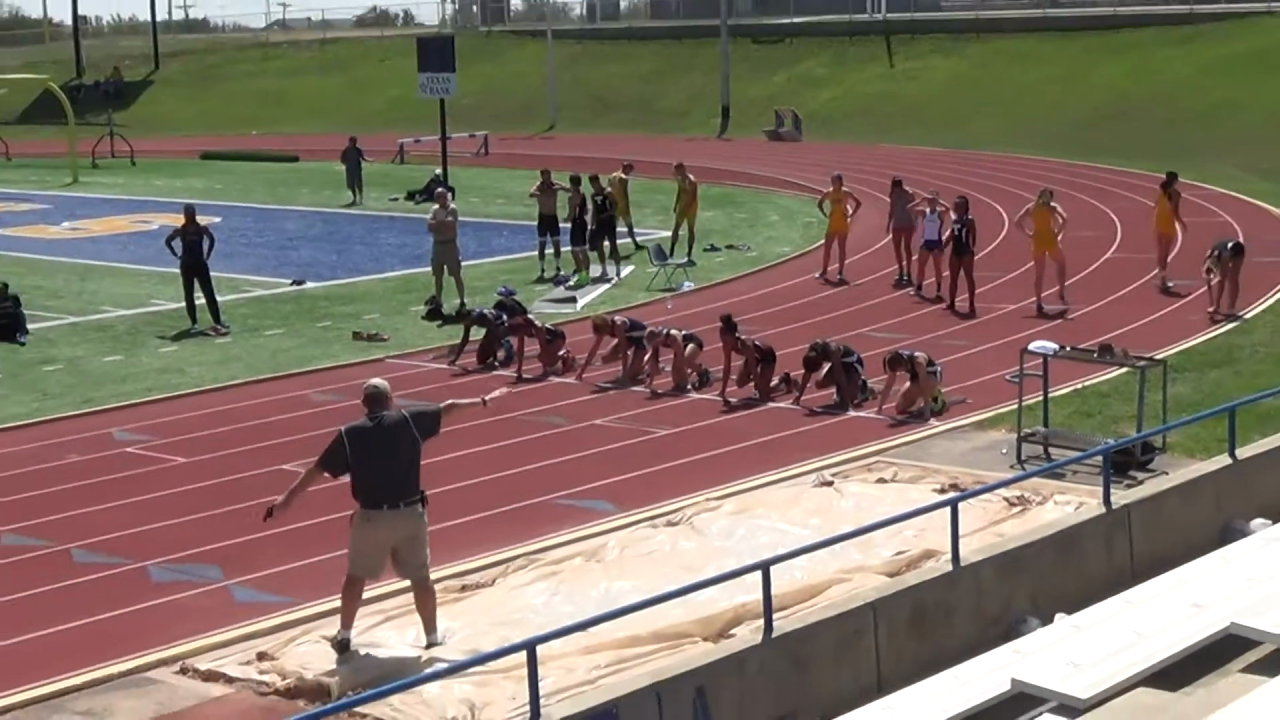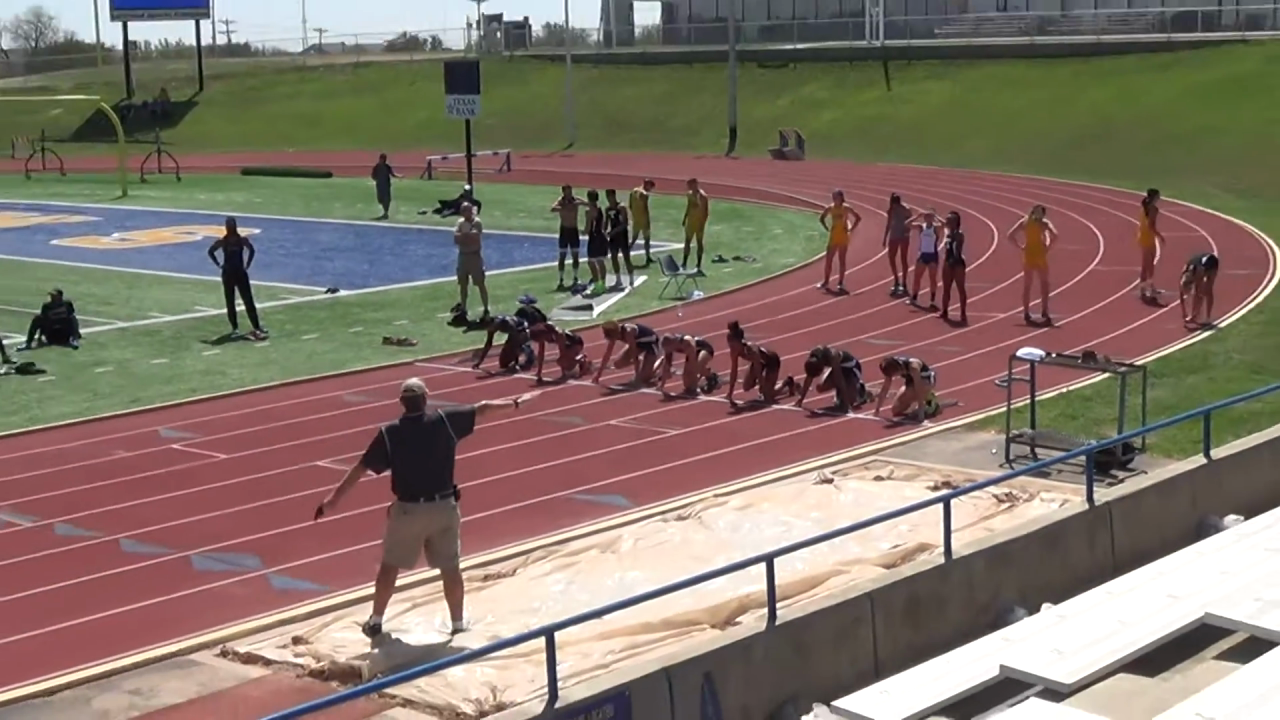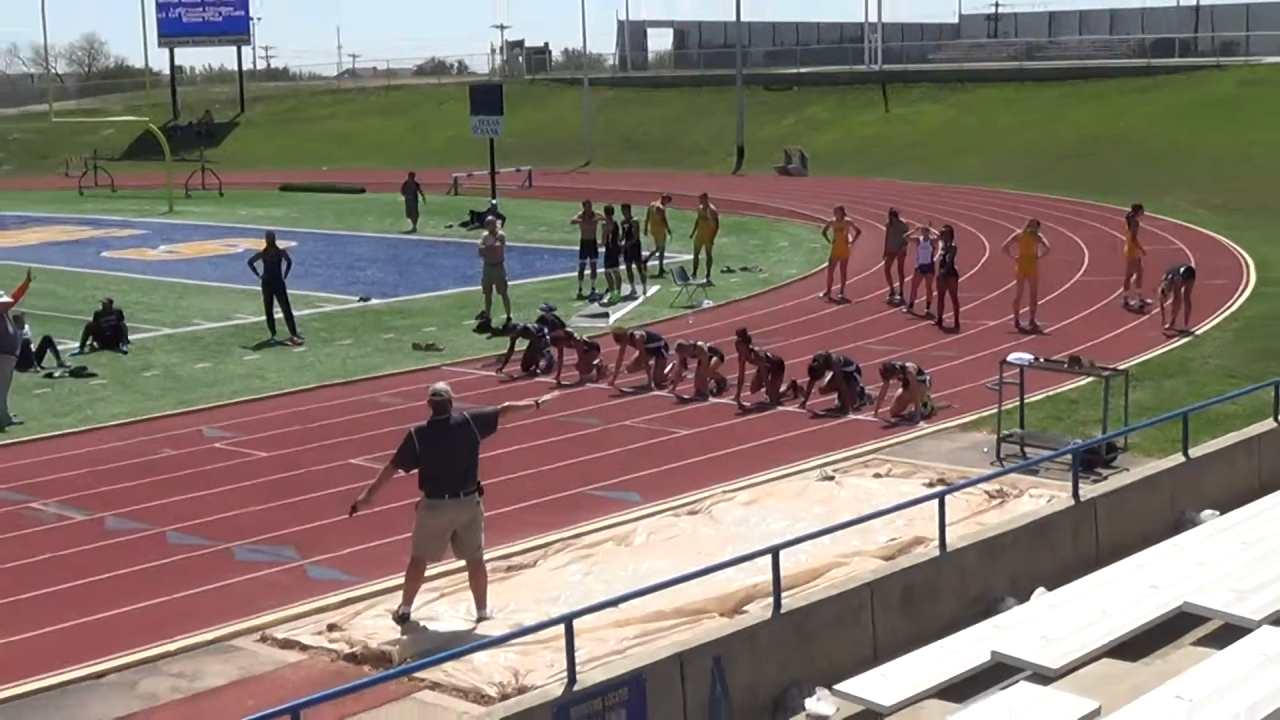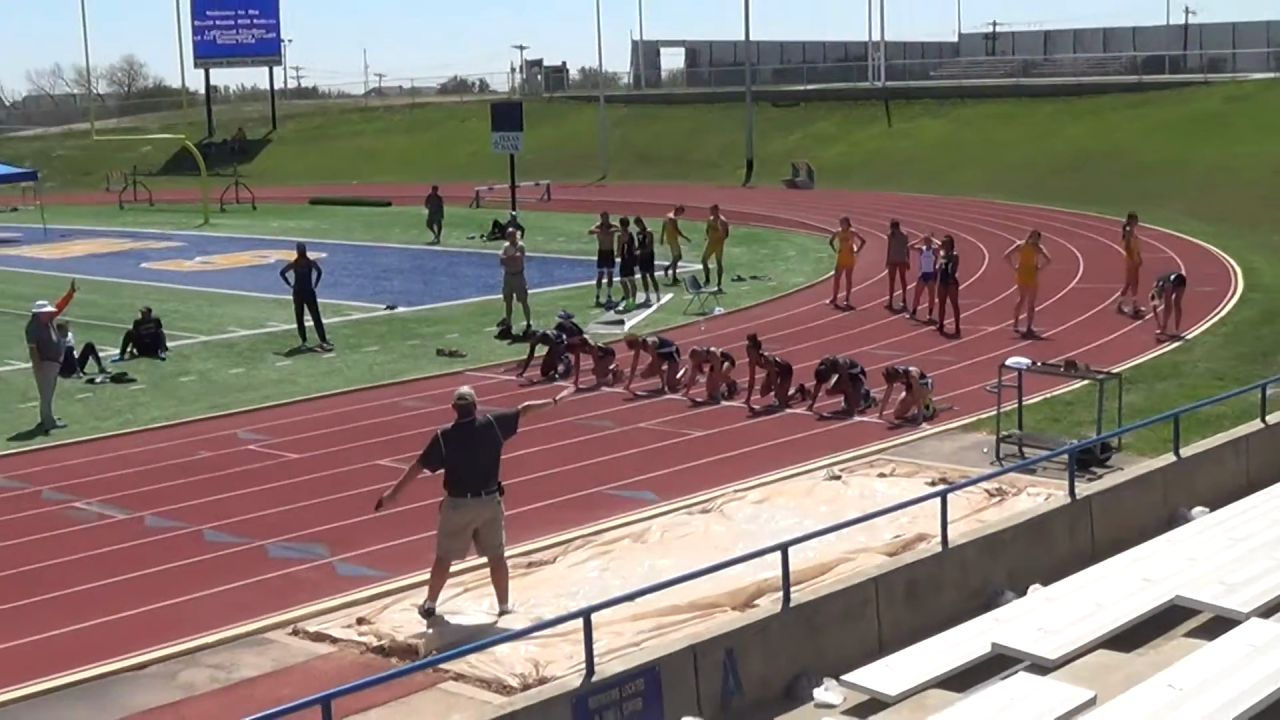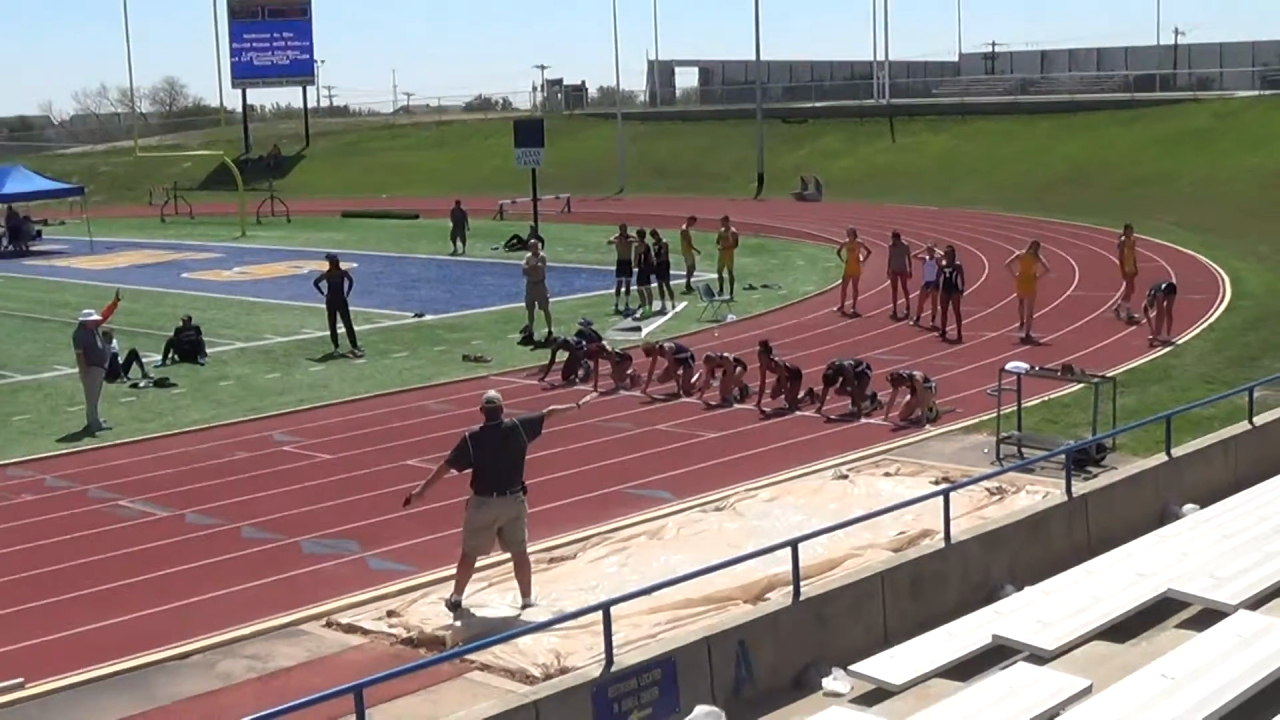
dt=0.2s
person 1, frame 1
left shoulder: (349, 434)
right shoulder: (408, 421)
left elbow: (317, 470)
right elbow: (449, 408)
left wrist: (287, 498)
right wrist: (484, 401)
left hip: (371, 517)
right hip: (410, 513)
left knee: (355, 577)
right knee: (421, 578)
left ankle: (344, 636)
right ankle: (432, 637)
person 1, frame 2
left shoulder: (389, 433)
right shoulder: (444, 420)
left elbow: (362, 467)
right elbow: (483, 409)
left wrist: (335, 496)
right wrist: (516, 402)
left hip: (407, 510)
right hip: (444, 506)
left knee: (390, 566)
right knee: (450, 568)
left ankle: (375, 621)
right ankle: (458, 624)
person 1, frame 3
left shoulder: (418, 435)
right shoulder: (470, 422)
left elbow: (393, 467)
right elbow: (505, 410)
left wrist: (368, 495)
right wrist: (538, 403)
left hip: (434, 506)
right hip: (468, 502)
left knee: (419, 560)
right knee: (475, 560)
left ankle: (404, 610)
right ankle: (482, 612)
person 1, frame 4
left shoulder: (444, 436)
right shoulder: (492, 424)
left elbow: (418, 466)
right elbow: (525, 409)
left wrist: (393, 492)
right wrist: (555, 400)
left hip: (457, 505)
right hip: (489, 502)
left knee: (444, 558)
right knee: (496, 556)
left ankle: (429, 605)
right ankle: (504, 607)
person 1, frame 5
left shoulder: (472, 438)
right shoulder: (518, 427)
left elbow: (446, 466)
right elbow: (549, 413)
left wrist: (421, 489)
right wrist: (577, 405)
left hip: (483, 503)
right hip: (513, 500)
left knee: (469, 553)
right knee: (520, 552)
left ankle: (456, 599)
right ankle: (527, 601)
